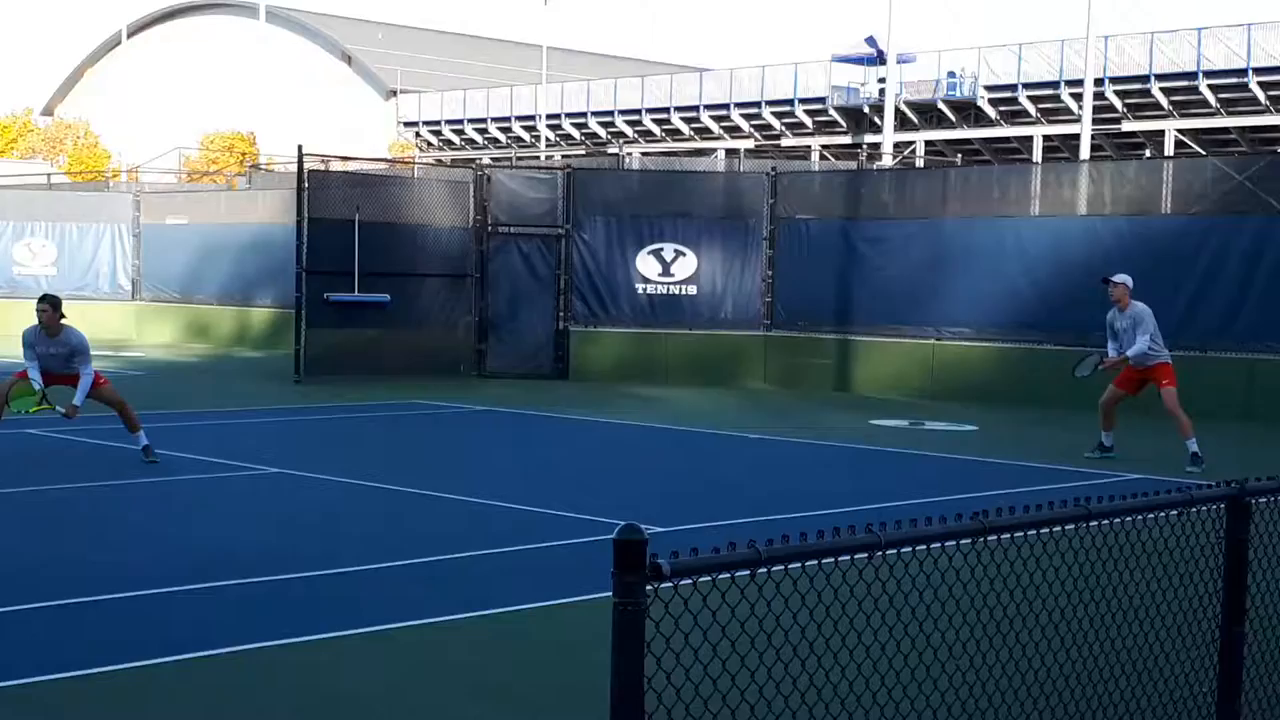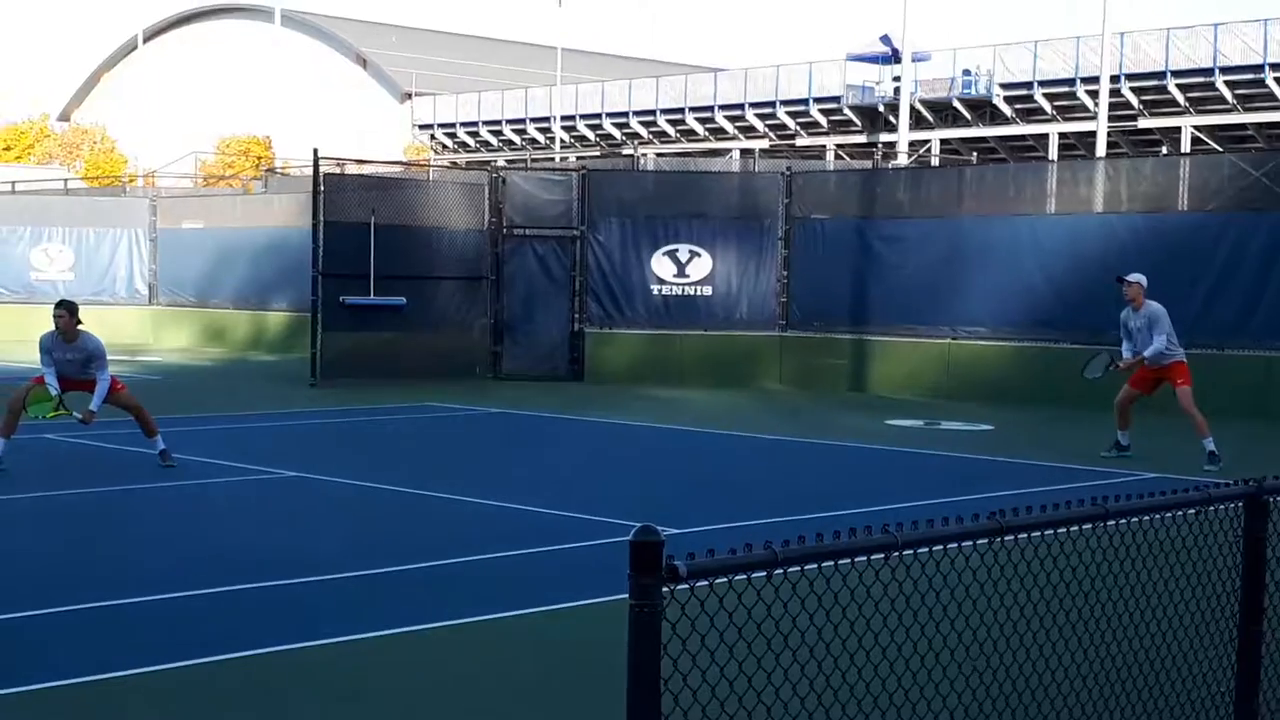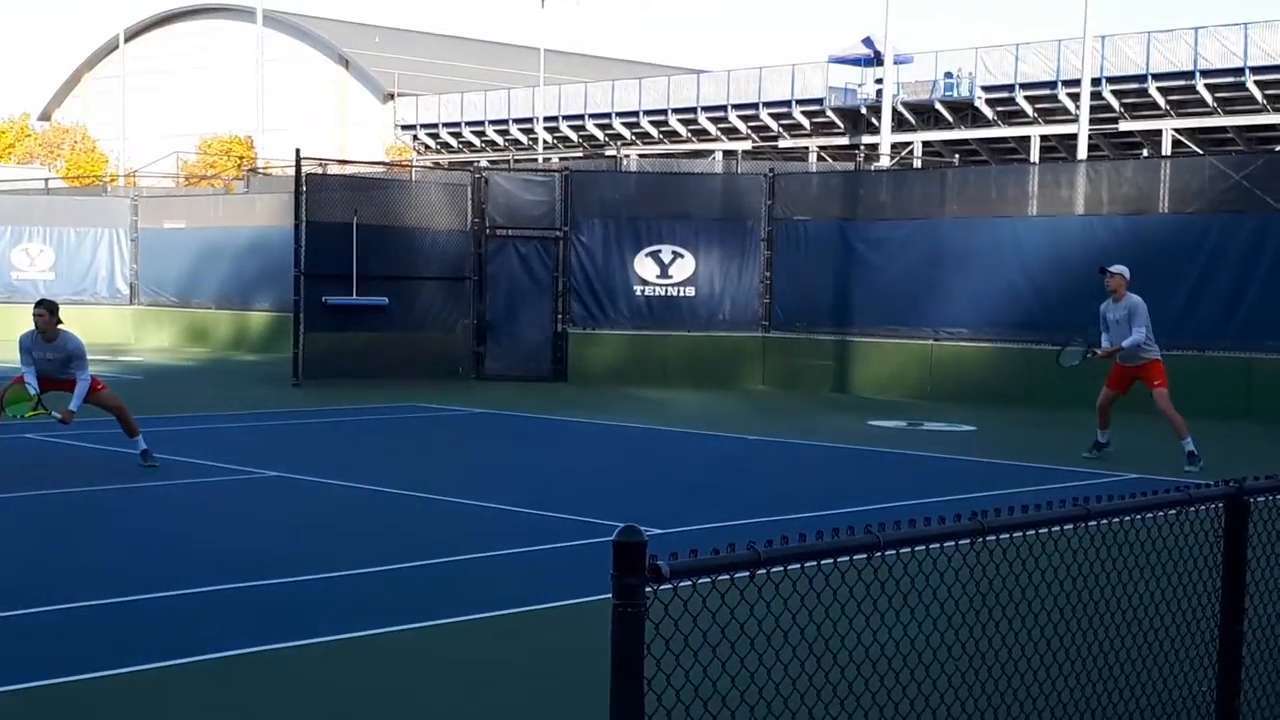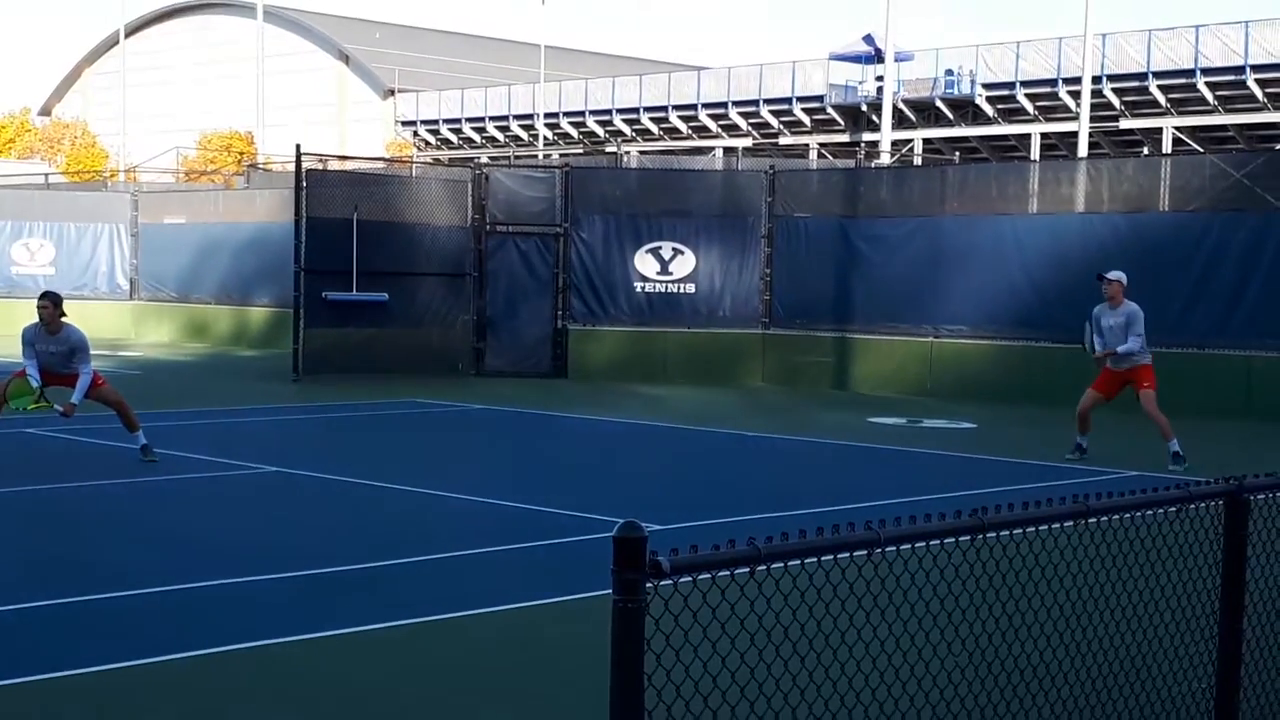
dt=0.3s
person 1, frame 1
left shoulder: (1141, 311)
right shoulder: (1111, 316)
left elbow: (1143, 345)
right elbow: (1113, 342)
left wrist: (1119, 360)
right wrist: (1111, 359)
left hip: (1158, 363)
right hip: (1135, 366)
left knee: (1172, 407)
right knee: (1105, 402)
left ankle: (1195, 455)
right ankle: (1106, 445)
person 1, frame 2
left shoulder: (1155, 311)
right shoulder: (1125, 316)
left elbow: (1160, 345)
right elbow: (1127, 342)
left wrist: (1135, 361)
right wrist: (1126, 360)
left hip: (1173, 362)
right hip: (1149, 366)
left knee: (1187, 406)
right knee: (1120, 402)
left ankle: (1213, 453)
right ankle: (1123, 444)
person 1, frame 3
left shoulder: (1135, 303)
right shoulder: (1105, 308)
left elbow: (1138, 337)
right elbow: (1105, 334)
left wrist: (1114, 350)
right wrist: (1105, 350)
left hip: (1148, 361)
right hip: (1123, 363)
left knee: (1165, 408)
right knee: (1102, 405)
left ankle: (1192, 454)
right ankle: (1102, 441)
person 1, frame 4
left shoulder: (1133, 311)
right shoulder: (1098, 312)
left elbow: (1135, 345)
left wrist: (1109, 353)
right wrist: (1099, 354)
left hip: (1139, 366)
right hip: (1113, 368)
left knee: (1150, 409)
right knee: (1082, 409)
left ankle: (1177, 454)
right ankle: (1081, 447)
person 2, frame 1
left shoulder: (76, 339)
right shoulder: (29, 335)
left elbow: (86, 373)
right elbow: (32, 365)
left wrist: (76, 404)
right wrist: (38, 389)
left hip: (76, 373)
right hip: (43, 373)
left knee: (118, 401)
left ankle: (144, 445)
person 2, frame 2
left shoulder: (93, 345)
right shoulder: (46, 341)
left elbow: (103, 379)
right elbow: (49, 372)
left wrist: (92, 409)
right wrist: (54, 395)
left hip: (93, 379)
right hip: (59, 379)
left knee: (135, 407)
right knee: (15, 402)
left ankle: (161, 449)
person 2, frame 3
left shoulder: (73, 344)
right shoulder: (26, 340)
left elbow: (83, 379)
right elbow: (28, 371)
left wrist: (72, 409)
left hip: (72, 378)
right hip: (40, 379)
left knee: (117, 407)
left ankle: (143, 449)
person 2, frame 4
left shoulder: (76, 337)
right shoulder: (29, 333)
left elbow: (86, 372)
right elbow: (30, 364)
left wrist: (74, 402)
right wrist: (36, 387)
left hip: (75, 373)
right hip: (42, 372)
left knee: (118, 402)
left ankle: (142, 444)
